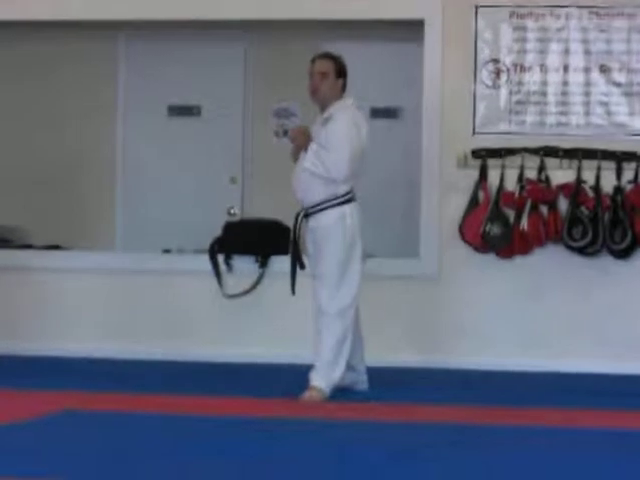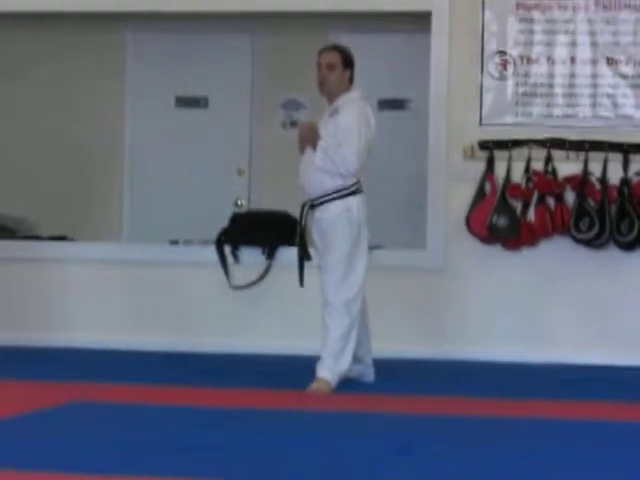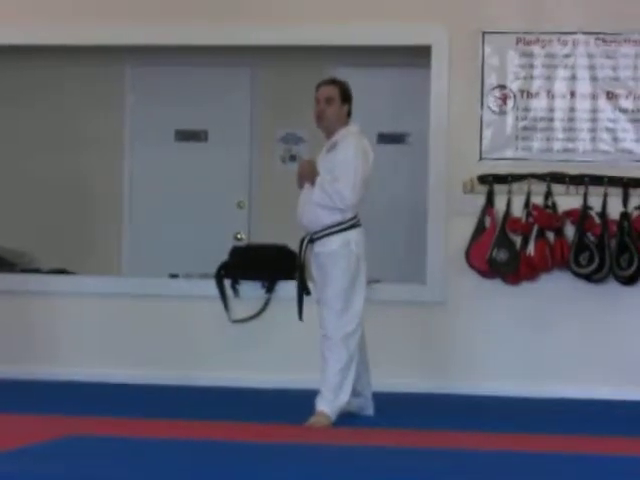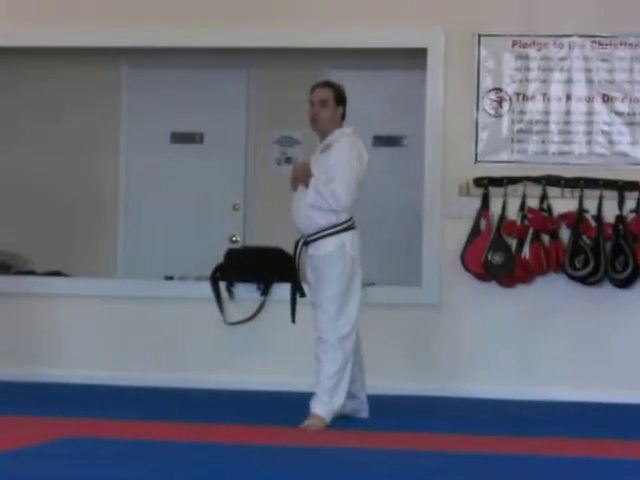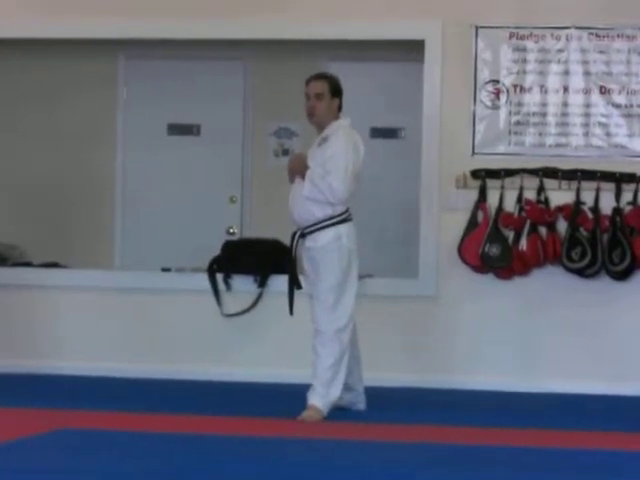
dt=1s
person 1, frame 1
left shoulder: (346, 117)
right shoulder: (326, 119)
left elbow: (340, 168)
left wrist: (308, 146)
right wrist: (302, 152)
left hip: (335, 218)
right hip: (320, 218)
left knee: (333, 300)
right knee: (340, 298)
left ankle: (322, 380)
right ankle: (352, 373)
person 1, frame 2
left shoulder: (354, 110)
right shoulder: (334, 112)
left elbow: (349, 163)
left wrist: (316, 142)
right wrist: (308, 144)
left hip: (341, 209)
right hip: (326, 210)
left knee: (340, 292)
right knee: (347, 290)
left ankle: (329, 372)
right ankle: (358, 365)
person 1, frame 3
left shoulder: (352, 144)
right shoulder: (332, 147)
left elbow: (346, 197)
left wrist: (313, 178)
right wrist: (307, 180)
left hip: (340, 243)
right hip: (325, 244)
left knee: (338, 326)
right knee: (346, 324)
left ankle: (328, 406)
right ankle: (358, 399)
person 1, frame 4
left shoulder: (346, 145)
right shoulder: (326, 148)
left elbow: (341, 198)
left wrist: (308, 179)
right wrist: (302, 182)
left hip: (335, 245)
right hip: (319, 246)
left knee: (333, 329)
right knee: (341, 327)
left ankle: (323, 408)
right ankle: (353, 401)
person 1, frame 5
left shoulder: (343, 138)
right shoulder: (323, 141)
left elbow: (337, 190)
left wrist: (305, 171)
right wrist: (300, 173)
left hip: (331, 237)
right hip: (316, 238)
left knee: (330, 321)
right knee: (338, 319)
left ankle: (320, 400)
right ankle: (350, 393)
